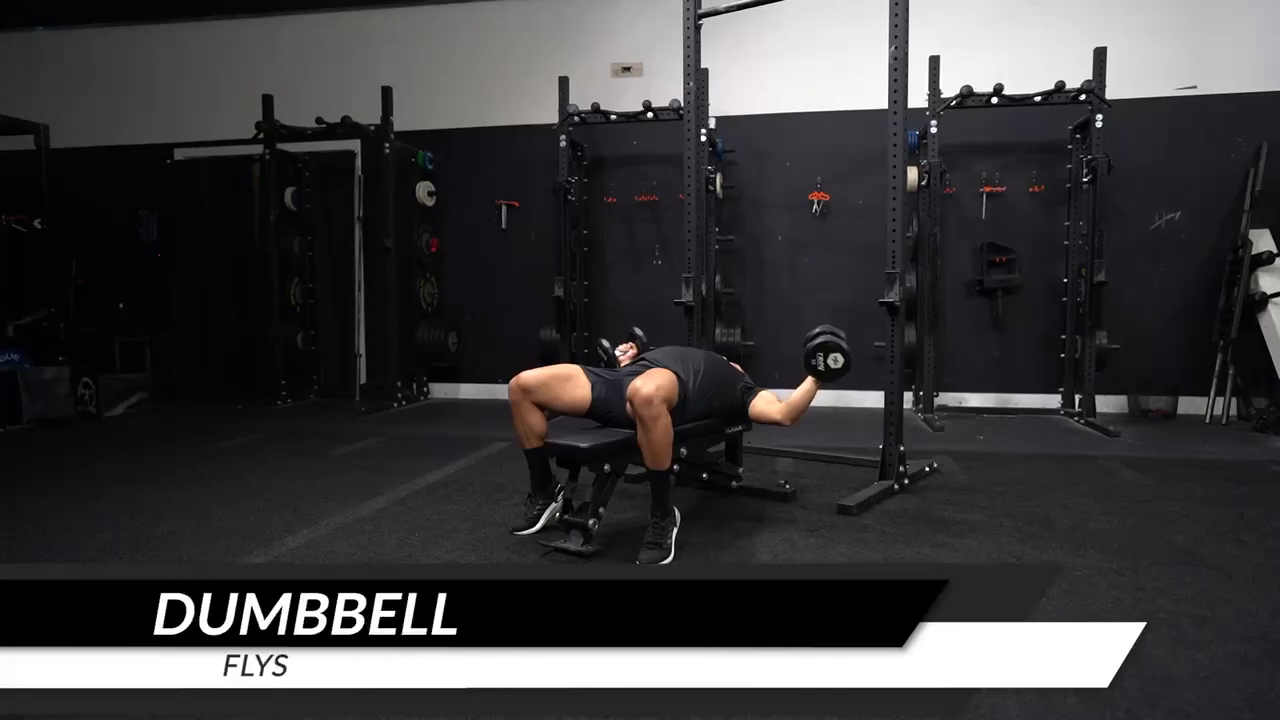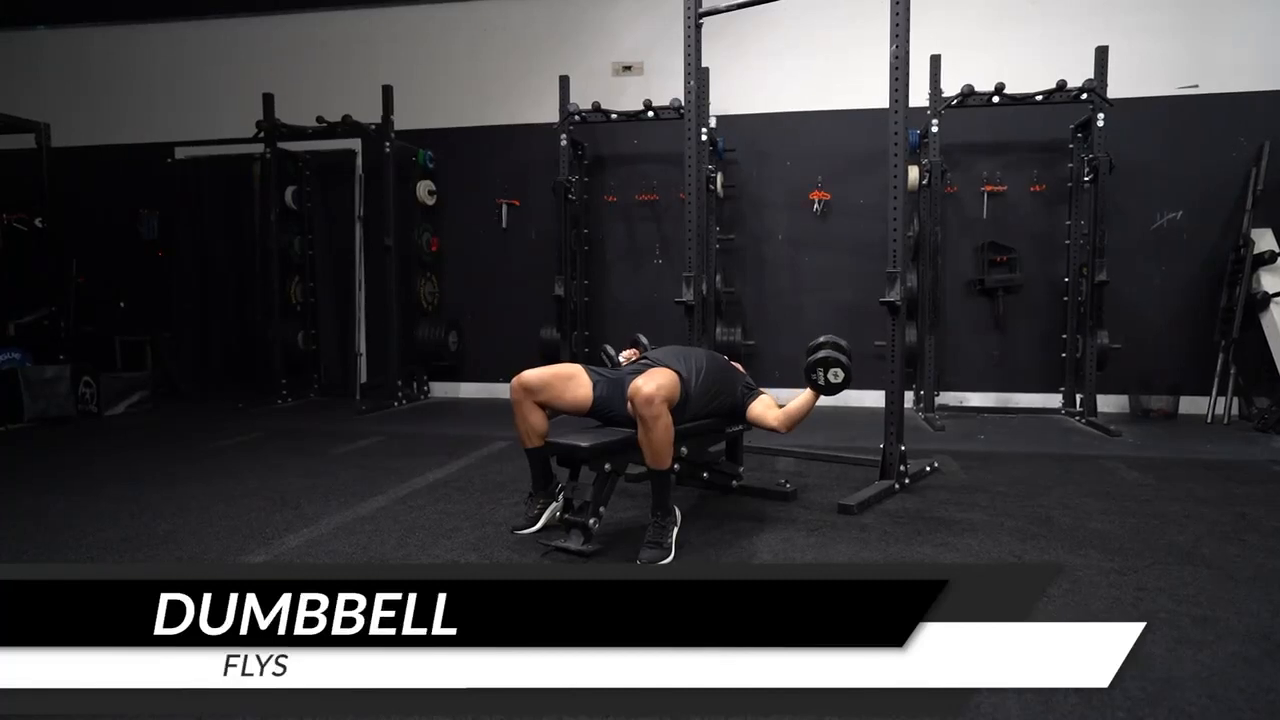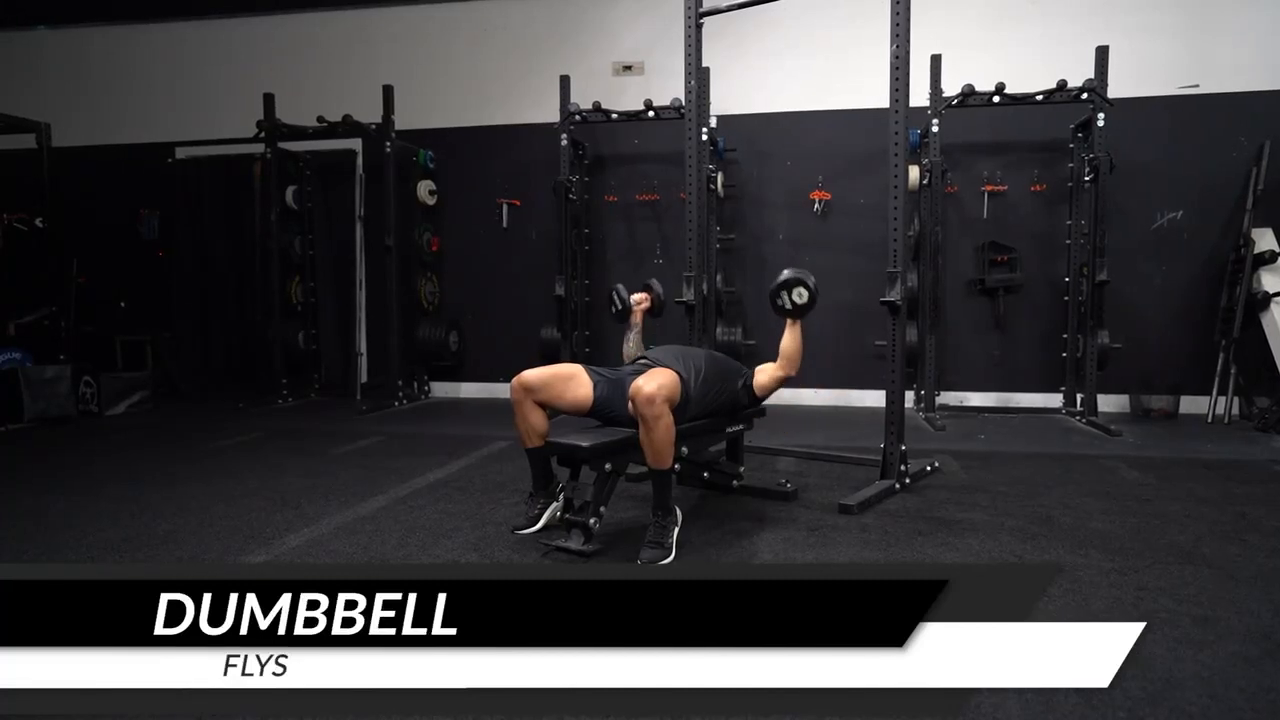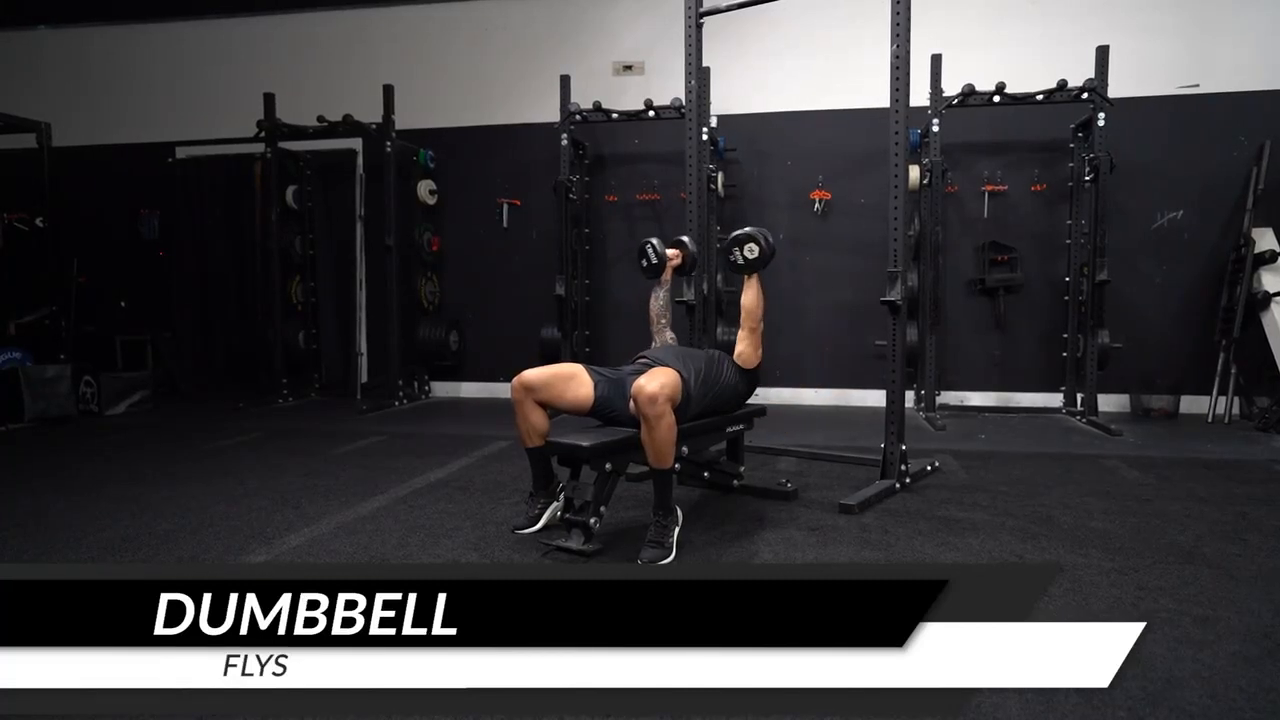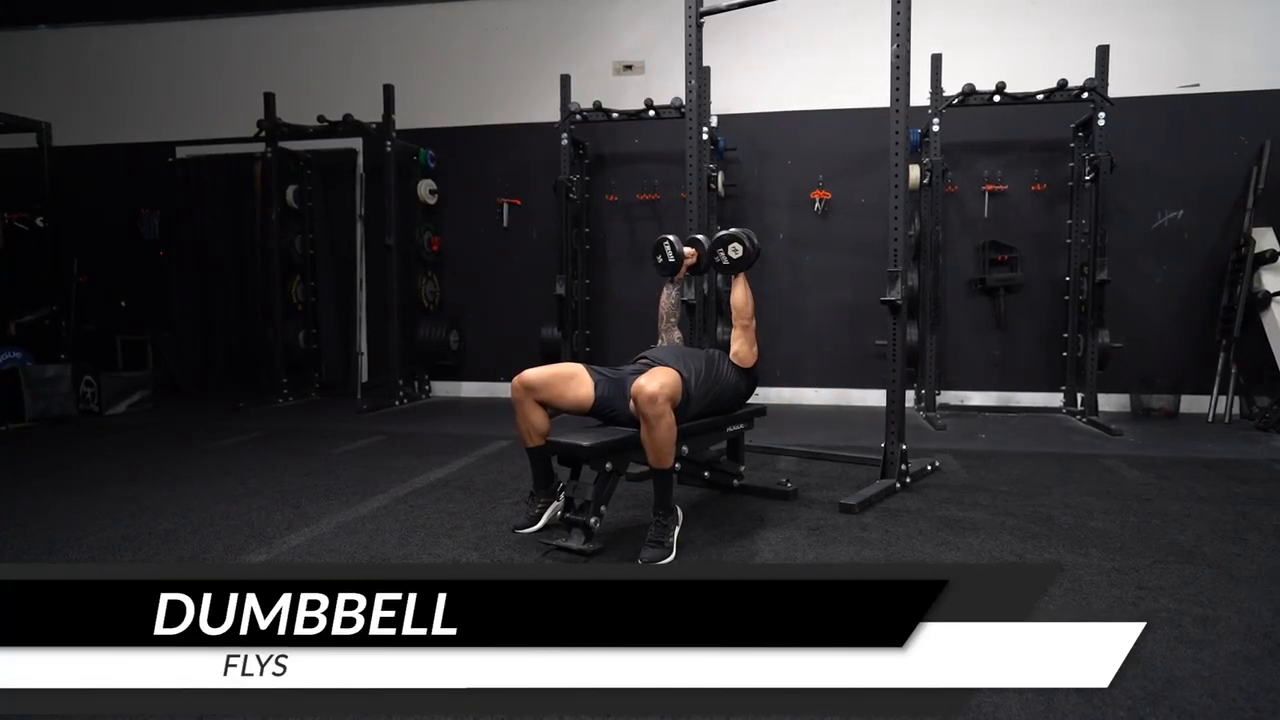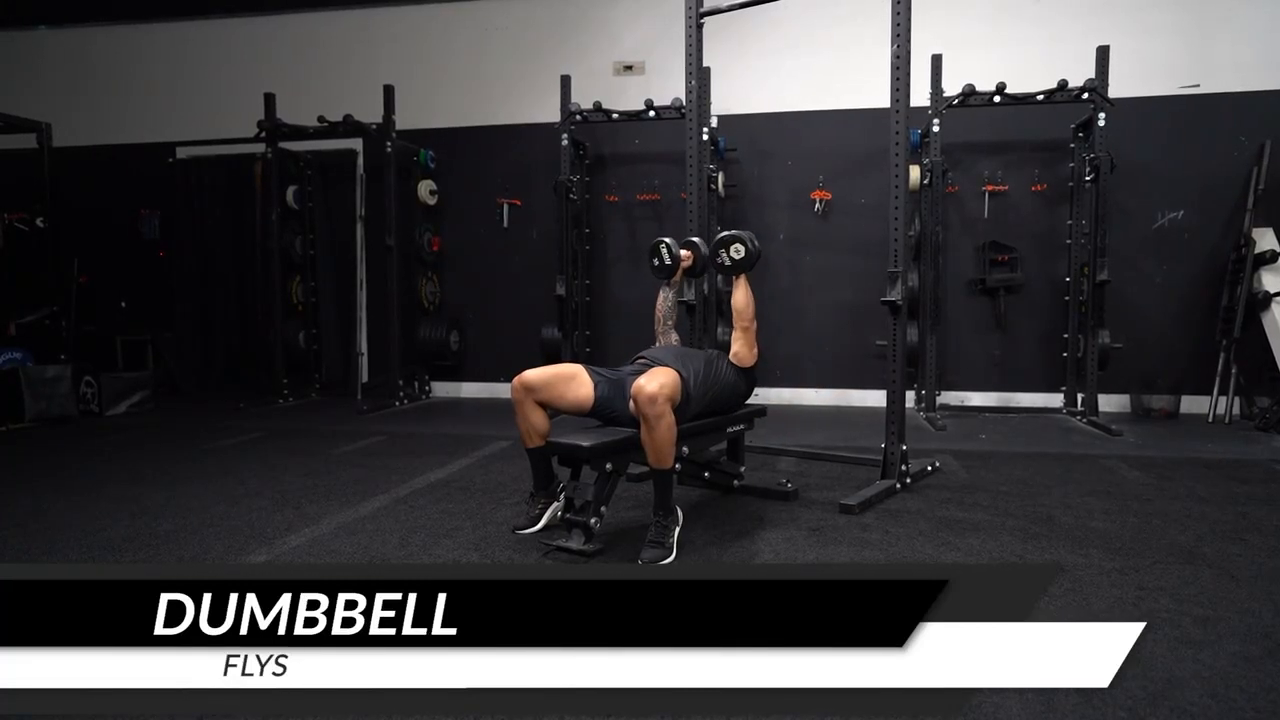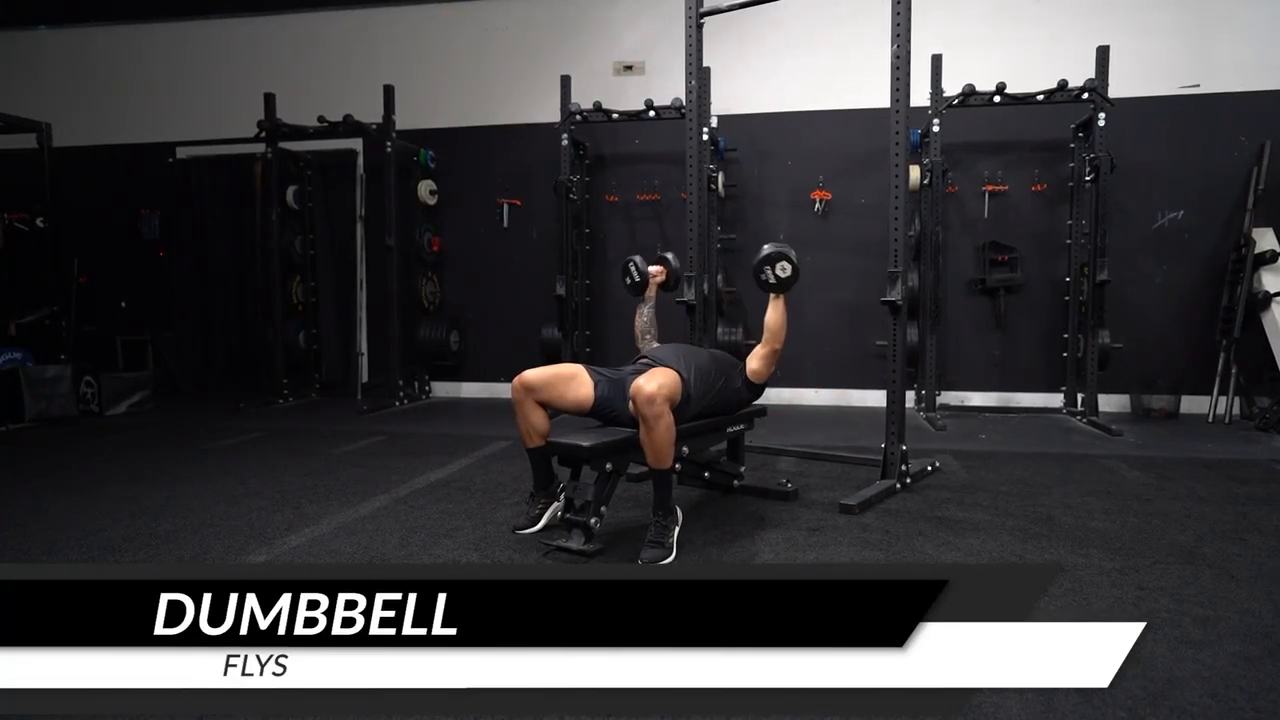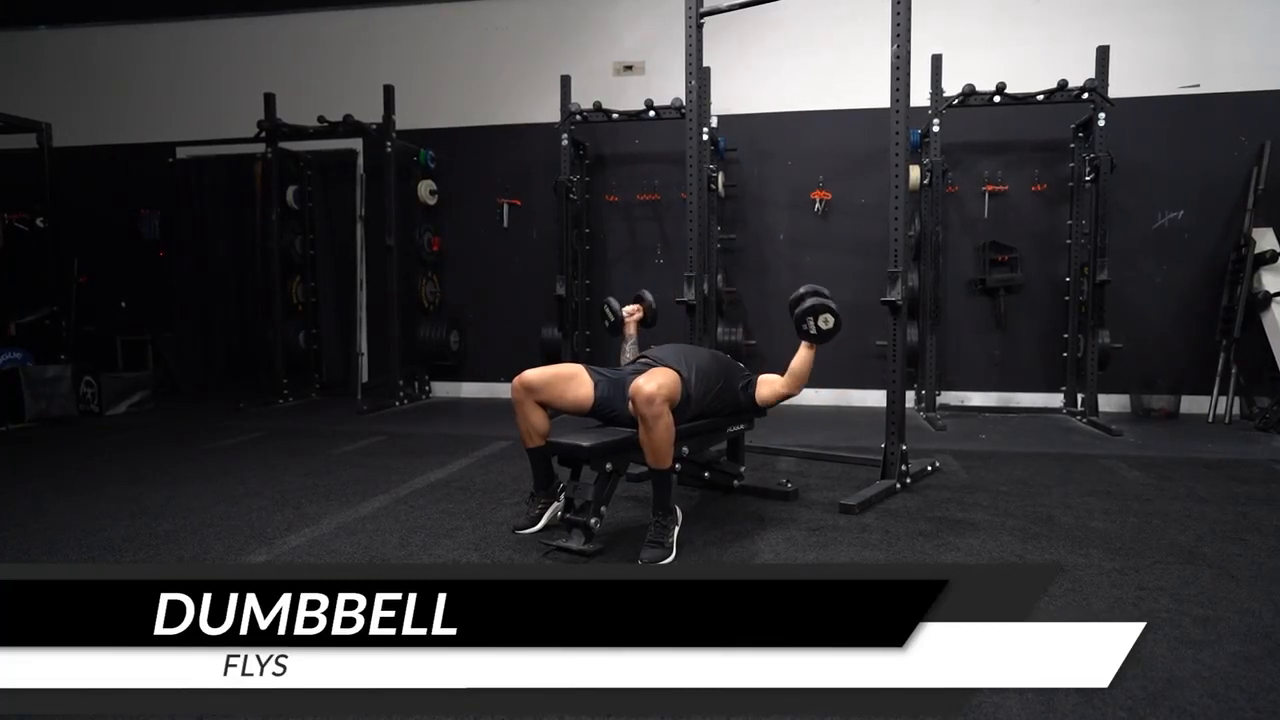
dt=0.4s
person 1, frame 1
left shoulder: (741, 388)
left elbow: (783, 414)
left wrist: (816, 375)
right wrist: (626, 361)
left hip: (651, 392)
right hip: (625, 380)
left knee: (646, 394)
right knee: (522, 386)
left ankle: (663, 517)
right ankle: (544, 494)
person 1, frame 2
left shoulder: (742, 389)
left elbow: (780, 421)
right wrist: (628, 363)
left hip: (652, 392)
right hip: (627, 378)
left knee: (647, 394)
right knee: (524, 385)
left ankle: (663, 516)
right ankle: (545, 494)
person 1, frame 3
left shoulder: (741, 383)
left elbow: (784, 370)
right elbow: (634, 362)
left wrist: (793, 318)
right wrist: (636, 316)
left hip: (653, 394)
right hip: (623, 383)
left knee: (647, 394)
right knee: (524, 385)
left ankle: (665, 516)
right ankle: (545, 493)
person 1, frame 4
left shoulder: (737, 378)
right shoulder: (692, 360)
left elbow: (751, 327)
right elbow: (660, 323)
left wrist: (750, 275)
right wrist: (666, 272)
left hip: (656, 391)
right hip: (624, 378)
left knee: (649, 394)
right knee: (525, 385)
left ankle: (665, 516)
right ankle: (546, 492)
person 1, frame 5
left shoulder: (737, 378)
right shoulder: (690, 359)
left elbow: (744, 323)
right elbow: (668, 322)
left wrist: (738, 273)
right wrist: (678, 273)
left hip: (655, 390)
right hip: (624, 377)
left knee: (649, 393)
right knee: (524, 385)
left ankle: (665, 516)
right ankle: (546, 492)
person 1, frame 6
left shoulder: (736, 378)
right shoulder: (690, 360)
left elbow: (744, 325)
right elbow: (664, 326)
left wrist: (739, 274)
right wrist: (674, 276)
left hip: (655, 390)
right hip: (624, 379)
left knee: (649, 393)
right knee: (524, 385)
left ankle: (666, 517)
right ankle: (547, 492)
person 1, frame 7
left shoulder: (742, 382)
right shoulder: (702, 362)
left elbow: (771, 346)
right elbow: (646, 340)
left wrist: (776, 294)
right wrist: (651, 288)
left hip: (651, 392)
right hip: (625, 378)
left knee: (648, 393)
right knee: (525, 385)
left ankle: (665, 516)
right ankle: (547, 492)
person 1, frame 8
left shoulder: (743, 385)
left elbow: (789, 386)
left wrist: (808, 341)
right wrist: (631, 327)
left hip: (652, 393)
right hip: (625, 380)
left knee: (647, 392)
right knee: (525, 385)
left ankle: (665, 516)
right ankle: (547, 494)
